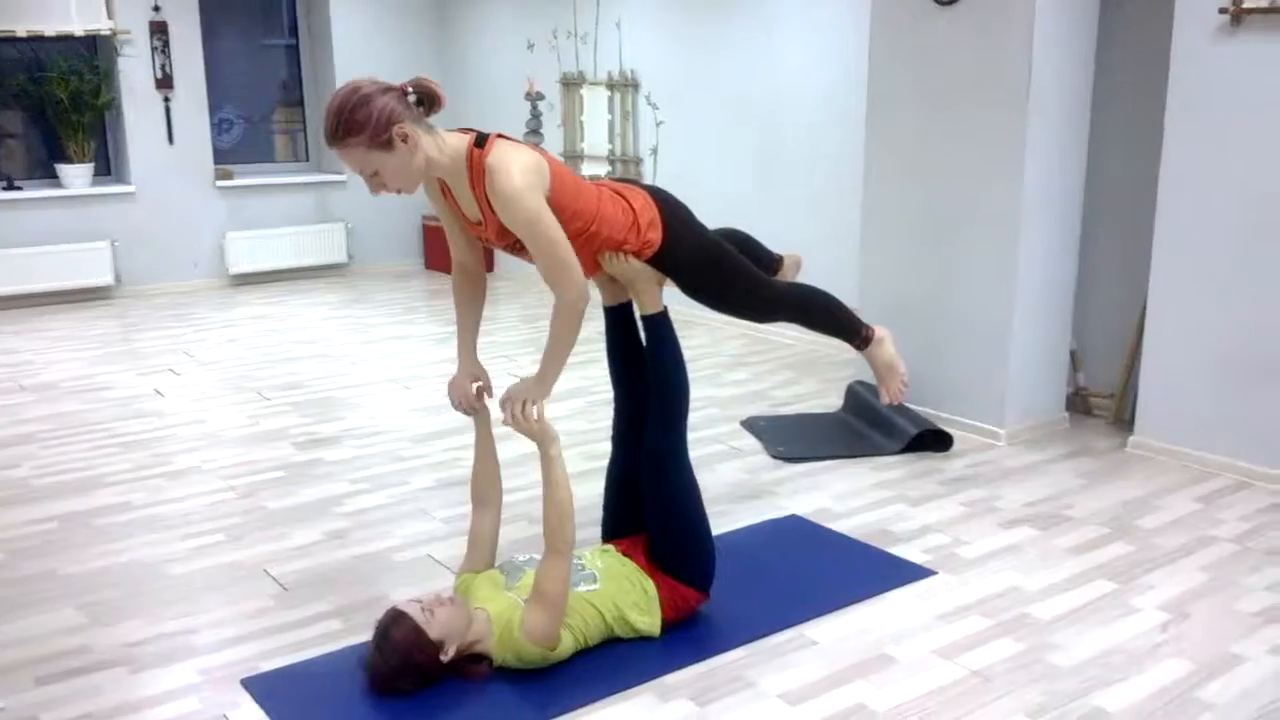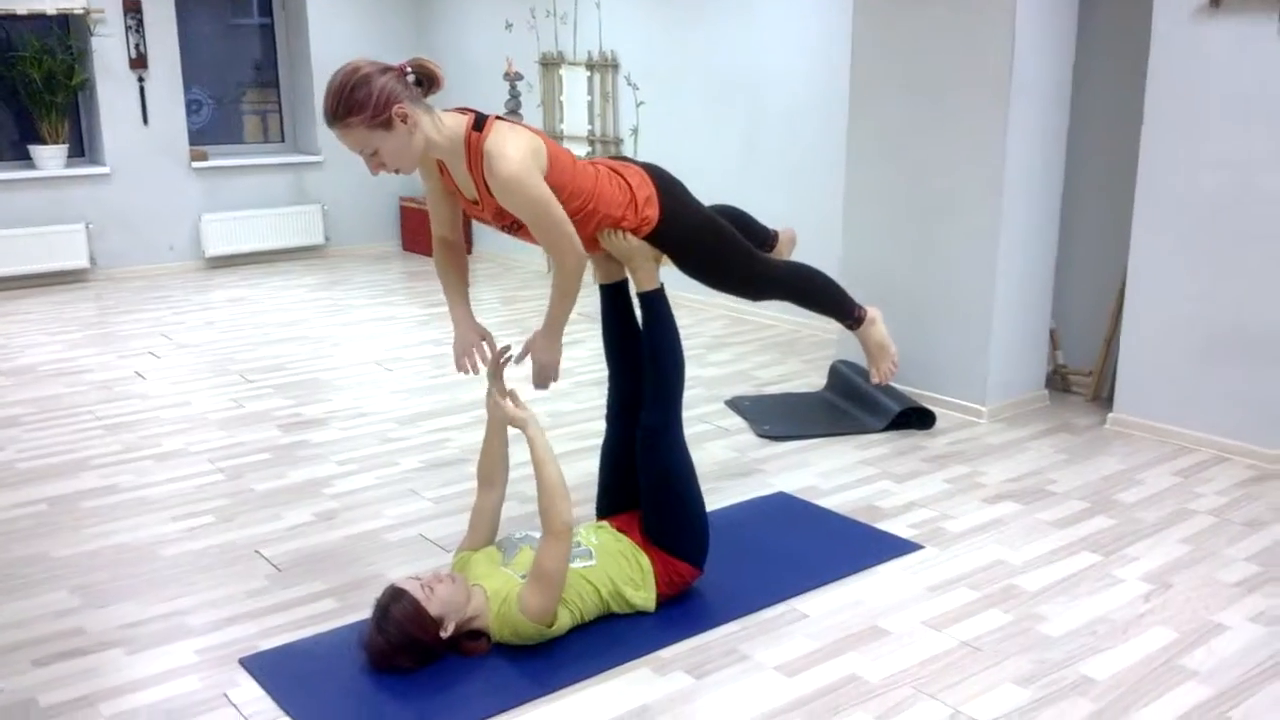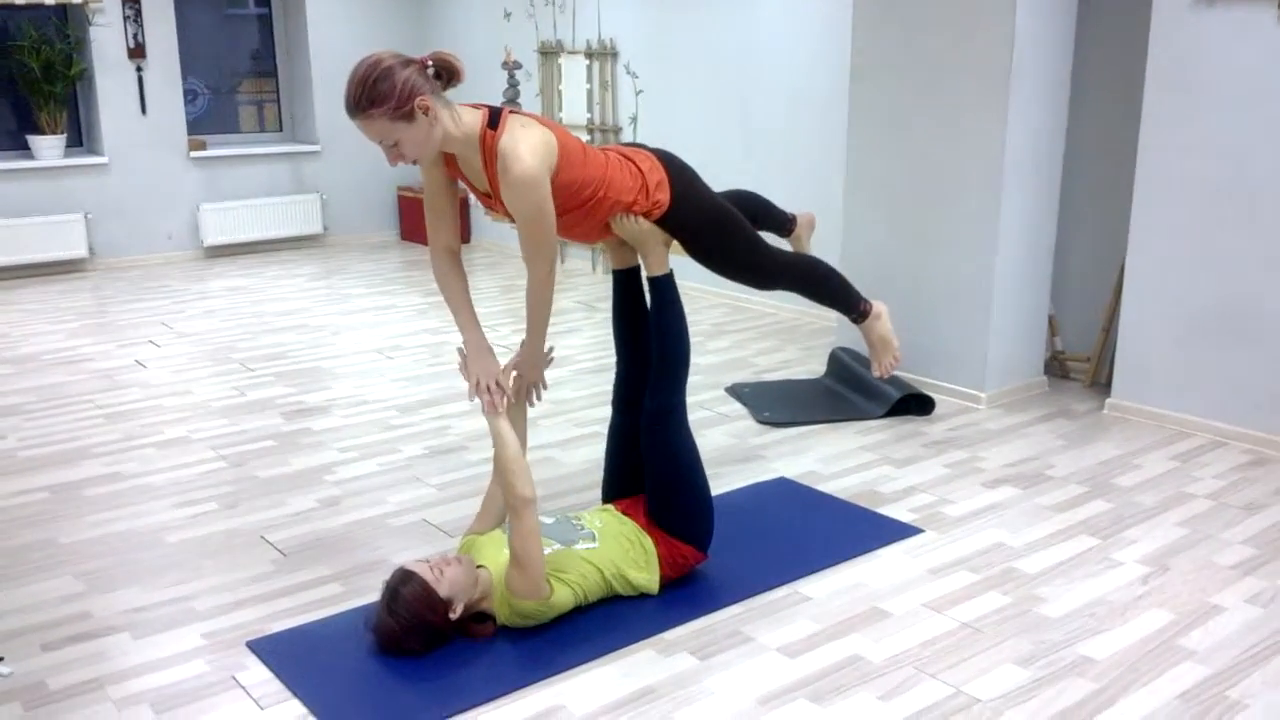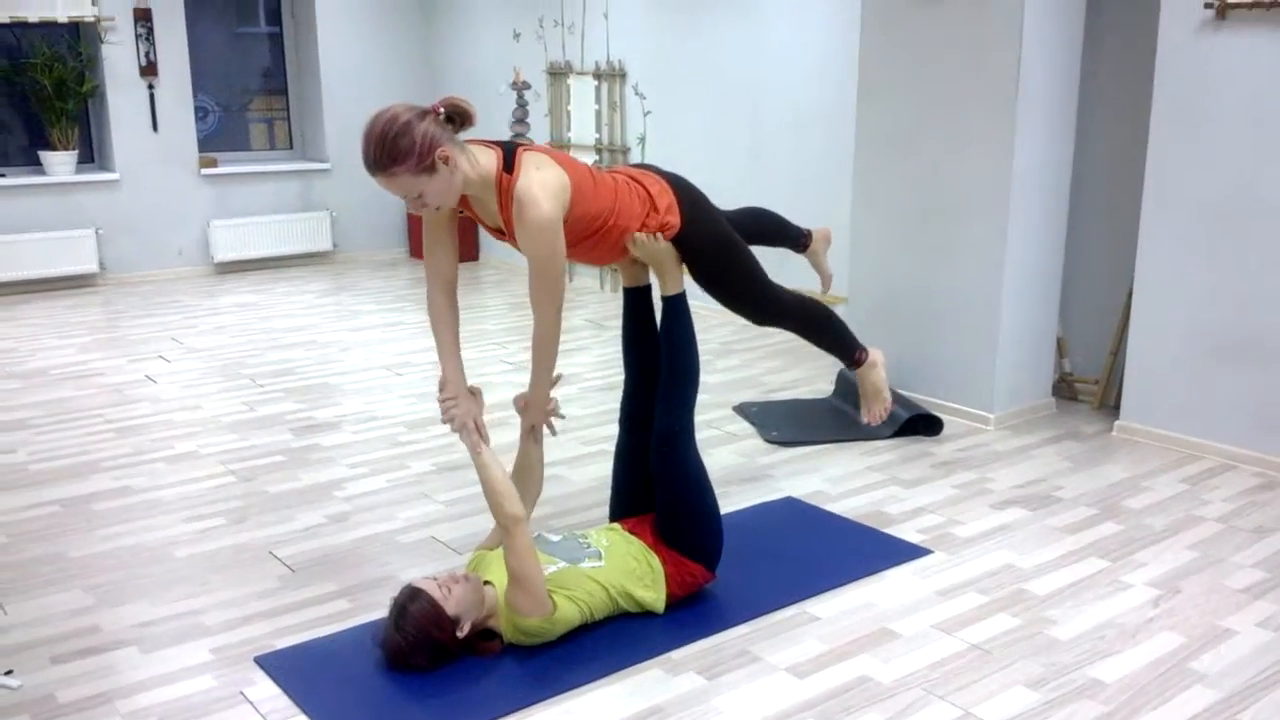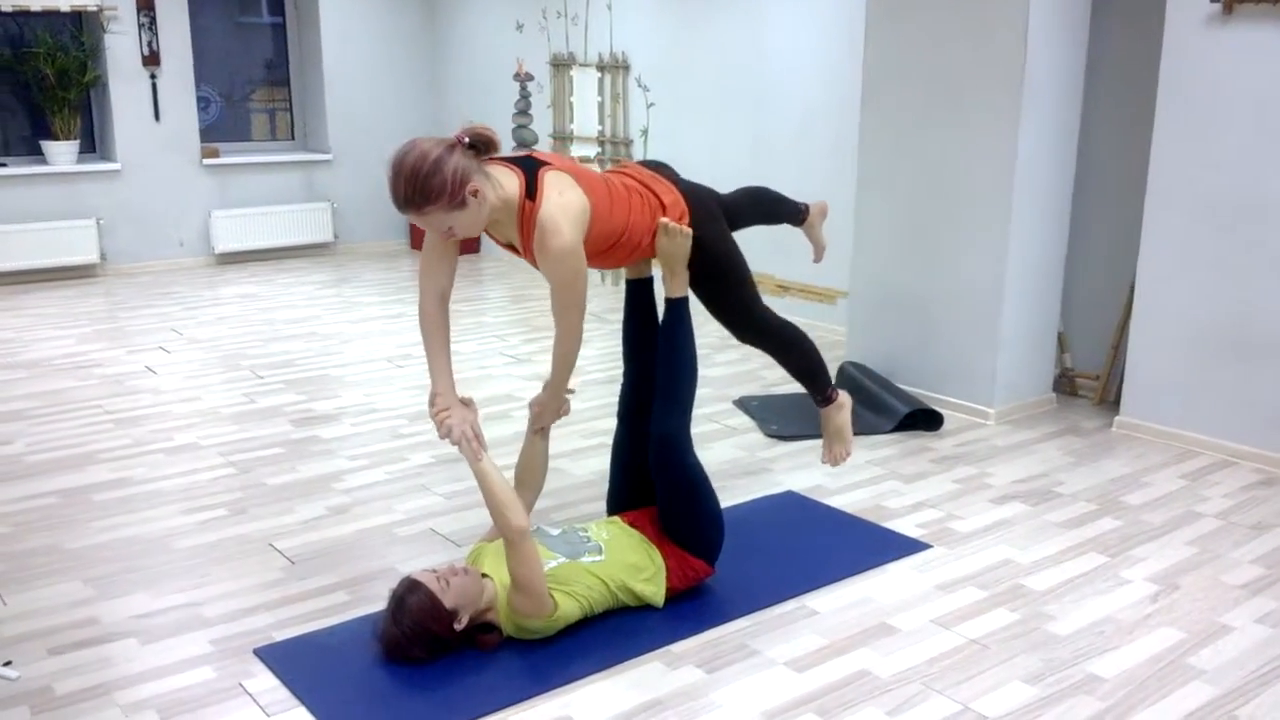
dt=0.4s
person 1, frame 1
left shoulder: (506, 179)
right shoulder: (439, 174)
left elbow: (573, 292)
right elbow: (468, 269)
left wrist: (541, 385)
right wrist: (466, 360)
left hip: (650, 230)
right hip: (612, 215)
left knee: (758, 301)
right knee: (716, 246)
left ankle: (871, 340)
person 1, frame 2
left shoulder: (503, 162)
right shoulder: (434, 152)
left elbow: (571, 258)
right elbow: (447, 240)
left wrist: (548, 339)
right wrist: (462, 320)
left hip: (645, 207)
right hip: (610, 191)
left knee: (753, 278)
left ankle: (862, 319)
person 1, frame 3
left shoulder: (518, 159)
right shoulder: (442, 147)
left elbow: (542, 273)
right elbow: (444, 250)
left wrist: (531, 357)
right wrist: (476, 346)
left hip: (656, 191)
right hip: (621, 179)
left knee: (762, 267)
right knee: (724, 207)
left ankle: (867, 313)
right ankle: (793, 223)
person 1, frame 4
left shoulder: (532, 198)
right shoulder: (448, 181)
left elbow: (548, 316)
right elbow: (441, 286)
left wrist: (538, 398)
right wrist: (456, 386)
left hip: (665, 211)
right hip: (629, 198)
left knee: (763, 303)
right knee: (732, 227)
left ankle: (863, 361)
right ankle: (809, 239)
person 1, frame 5
left shoulder: (553, 224)
right shoulder: (457, 192)
left elbow: (570, 331)
right elbow: (433, 297)
left wrist: (552, 398)
right wrist: (446, 397)
left hip: (674, 212)
right hip: (636, 190)
left knee: (750, 321)
right knee: (728, 211)
left ankle: (831, 401)
right ankle: (806, 213)
person 2, frame 1
left shoulder: (474, 593)
right shoulder: (523, 641)
left elbow: (485, 509)
right elbow: (559, 547)
left wrist: (481, 423)
right wrist: (549, 448)
left hip: (624, 558)
right hip: (668, 584)
right knee: (661, 446)
right ankle: (646, 298)
person 2, frame 2
left shoulder: (472, 571)
right shoulder: (520, 618)
left elbow: (490, 489)
right elbow: (560, 527)
left wrist: (496, 403)
right wrist: (530, 428)
left hip: (618, 536)
right hip: (664, 560)
right knee: (657, 423)
left ankle: (613, 273)
right ankle: (643, 275)
person 2, frame 3
left shoulder: (477, 552)
right shoulder: (519, 601)
left elbow: (506, 485)
right elbow: (521, 500)
left wrist: (514, 400)
right wrist: (495, 414)
left hip: (624, 518)
right hip: (669, 542)
right knee: (660, 408)
right ankle: (654, 259)
person 2, frame 4
left shoulder: (485, 569)
right shoulder: (525, 621)
left elbow: (523, 499)
right elbow: (513, 520)
left wrist: (531, 429)
right wrist: (475, 441)
left hip: (632, 537)
right hip: (678, 561)
right knee: (669, 430)
left ankle: (638, 275)
right ankle: (667, 279)
person 2, frame 5
left shoulder: (485, 562)
right shoulder: (524, 617)
left elbow: (523, 493)
right elbow: (517, 528)
left wrist: (538, 428)
right wrist: (472, 450)
left hip: (632, 528)
right hip: (680, 554)
right knee: (666, 434)
left ankle: (640, 269)
right ankle: (674, 280)
